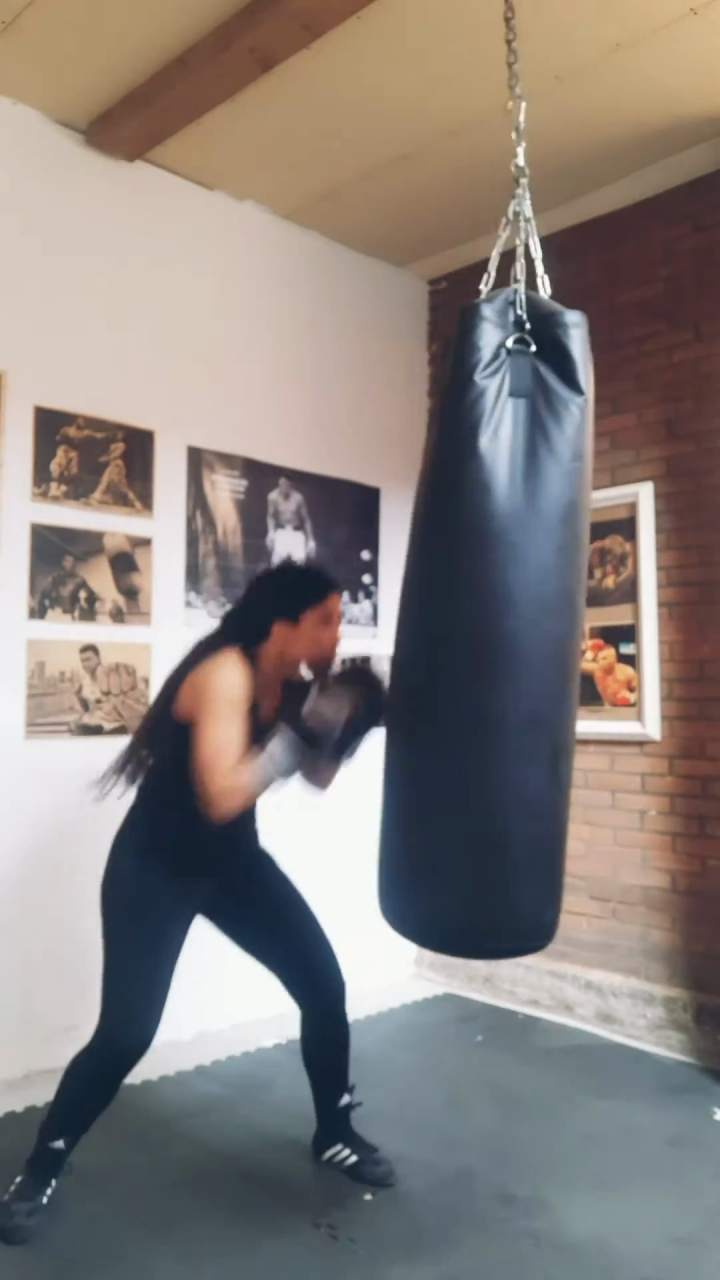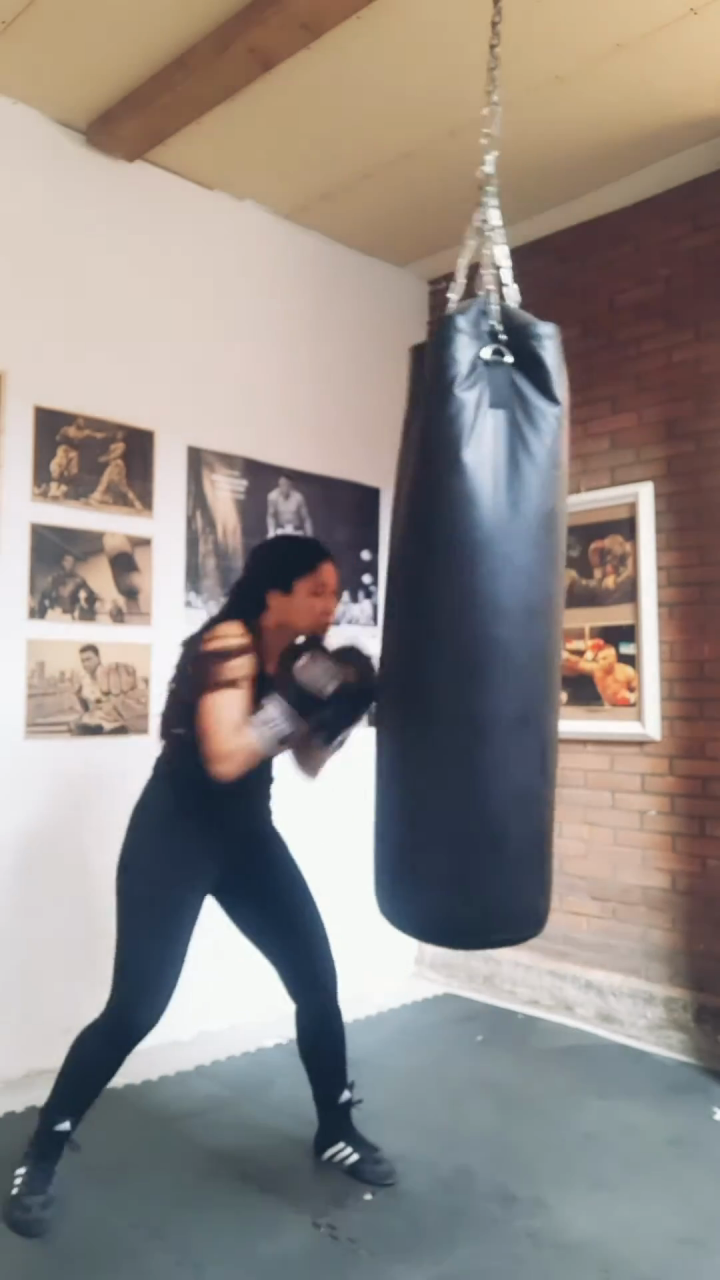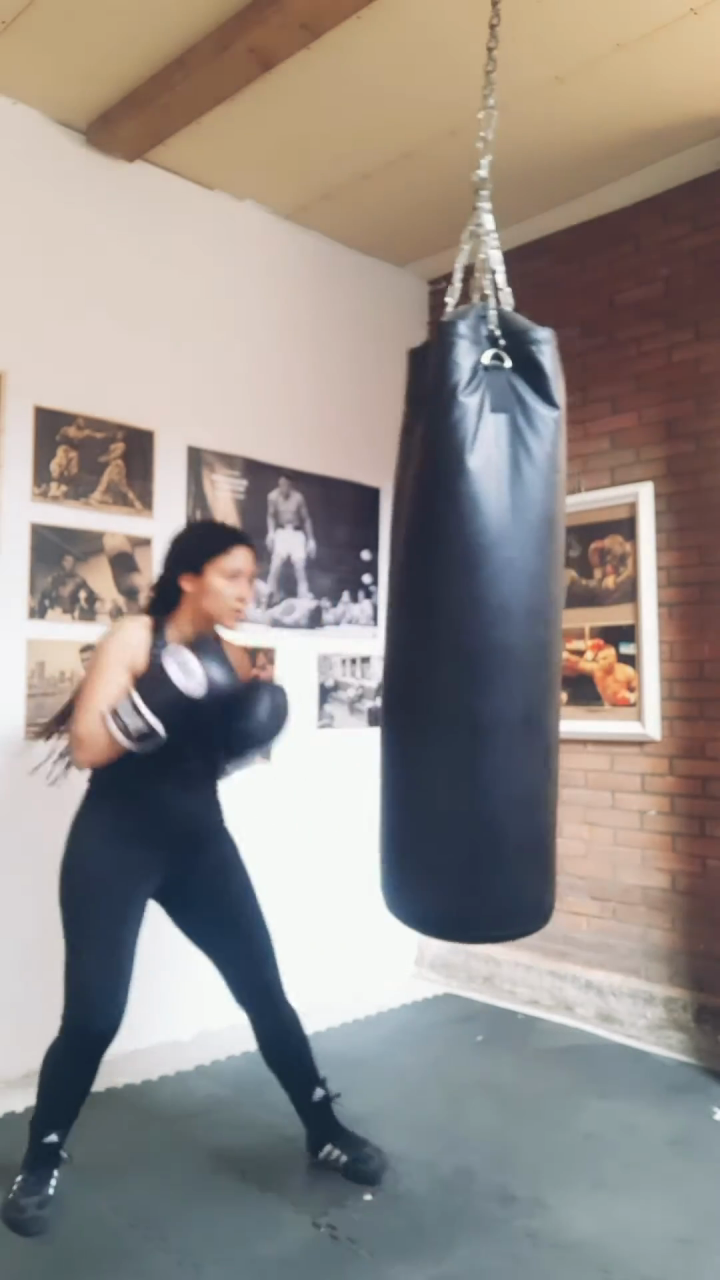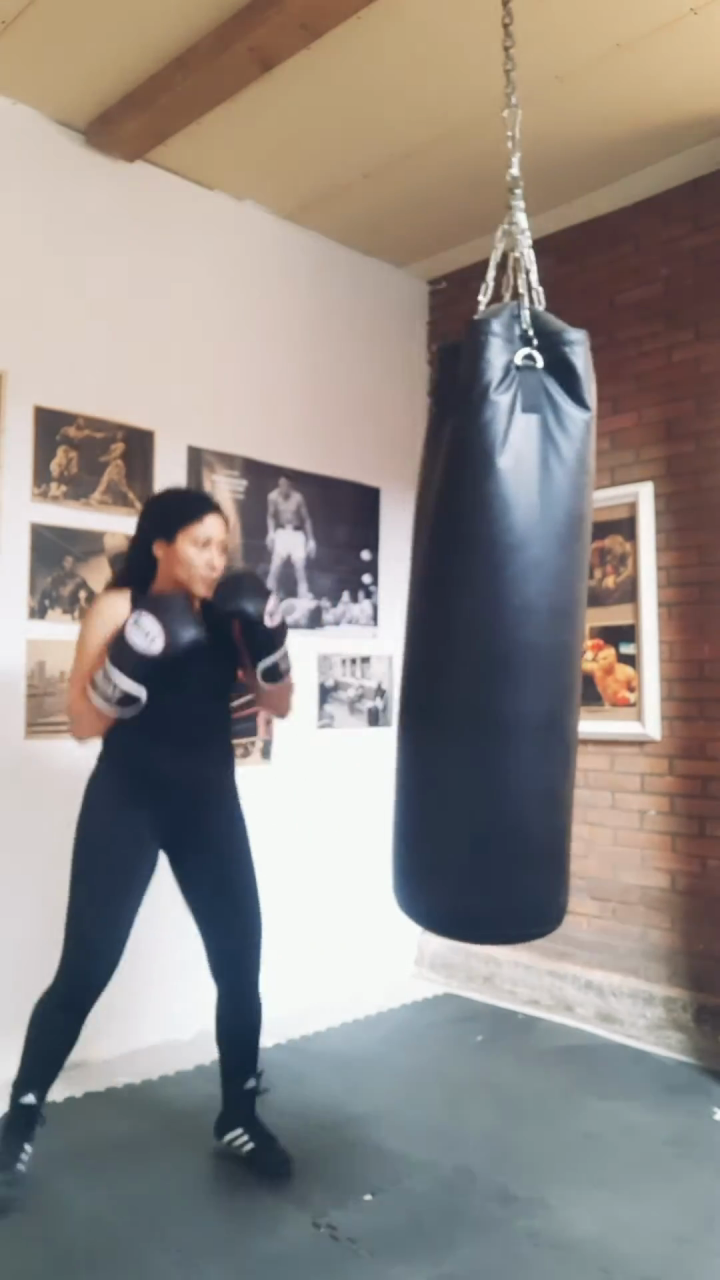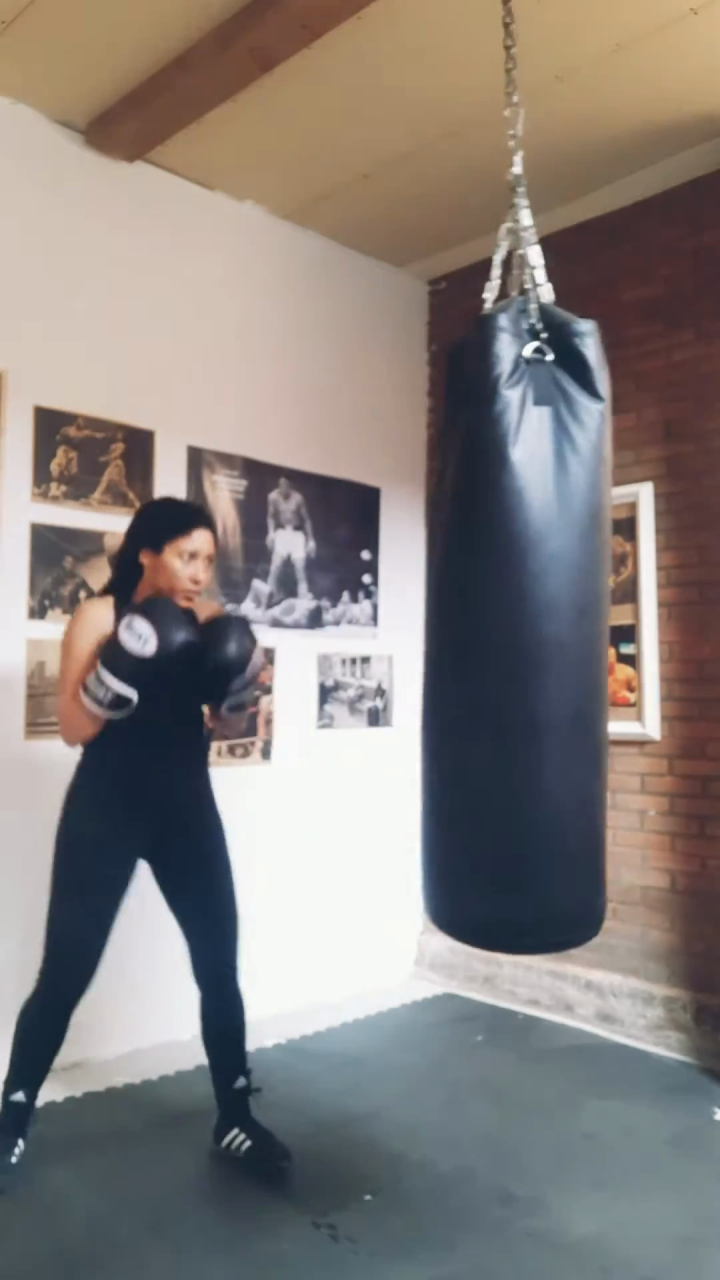
dt=0.3s
person 1, frame 1
left shoulder: (288, 682)
right shoulder: (223, 674)
left elbow: (318, 776)
right elbow: (222, 799)
left wrist: (339, 726)
right wrist: (303, 731)
left hip: (233, 861)
right hip: (154, 866)
left knee: (326, 986)
right knee: (126, 1033)
left ankle: (335, 1133)
person 1, frame 2
left shoulder: (295, 656)
right shoulder: (229, 646)
left elbow: (311, 761)
right elbow: (225, 759)
left wrist: (342, 701)
right wrist: (301, 701)
left hip: (247, 835)
right hip: (174, 835)
left knee: (317, 982)
right knee: (136, 1007)
left ankle: (336, 1131)
person 1, frame 3
left shoulder: (224, 655)
right shoulder: (134, 639)
right elbow: (85, 746)
left wrist: (250, 730)
right wrist: (162, 692)
left hip: (197, 840)
right hip: (114, 842)
left knee: (264, 990)
right knee: (93, 1015)
left ankle: (324, 1130)
person 1, frame 4
left shoulder: (228, 609)
right shoulder: (117, 610)
left elbow: (278, 707)
right elbow: (85, 724)
left wrist: (268, 637)
right wrist: (136, 659)
left hip: (209, 802)
right hip: (127, 802)
left knee: (240, 968)
right knee: (85, 972)
left ankle: (239, 1118)
person 1, frame 5
left shoulder: (202, 622)
right shoulder: (101, 616)
left elbow: (222, 717)
right elbow: (75, 729)
left wrist: (239, 667)
right wrist: (127, 661)
left hip: (188, 809)
right hip: (105, 812)
left knee: (220, 970)
right knee: (66, 975)
left ankle: (234, 1117)
